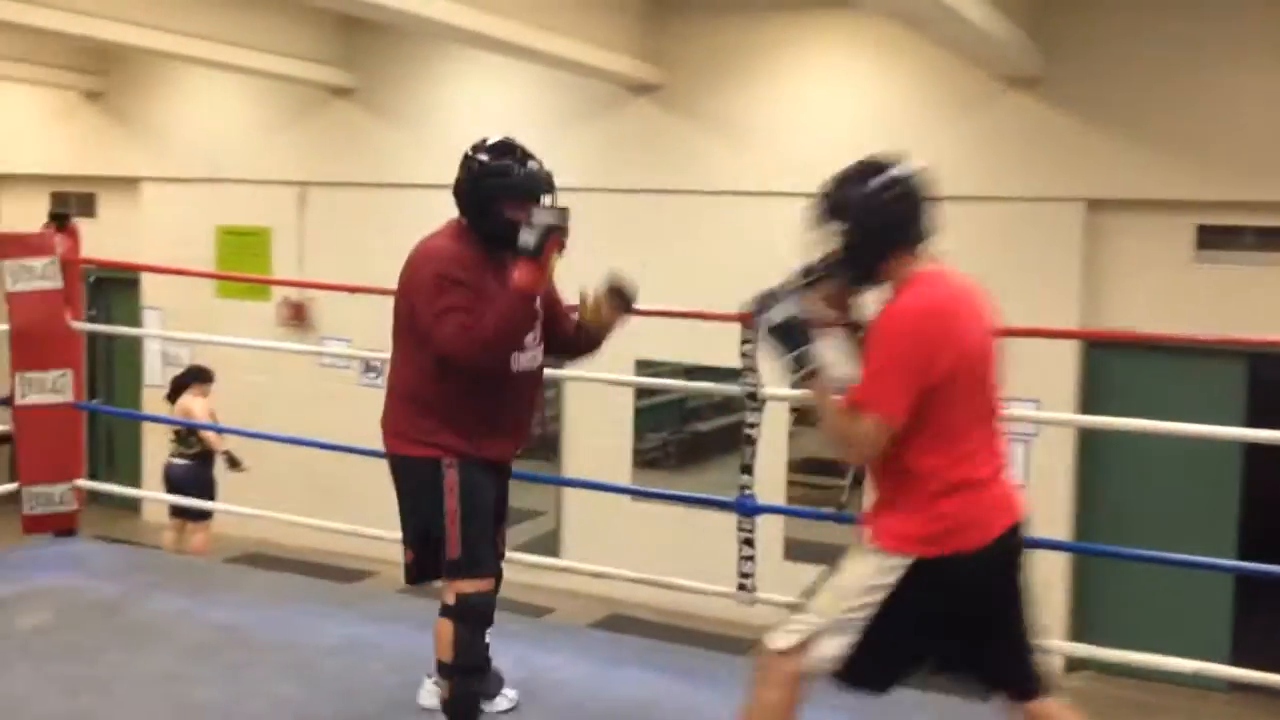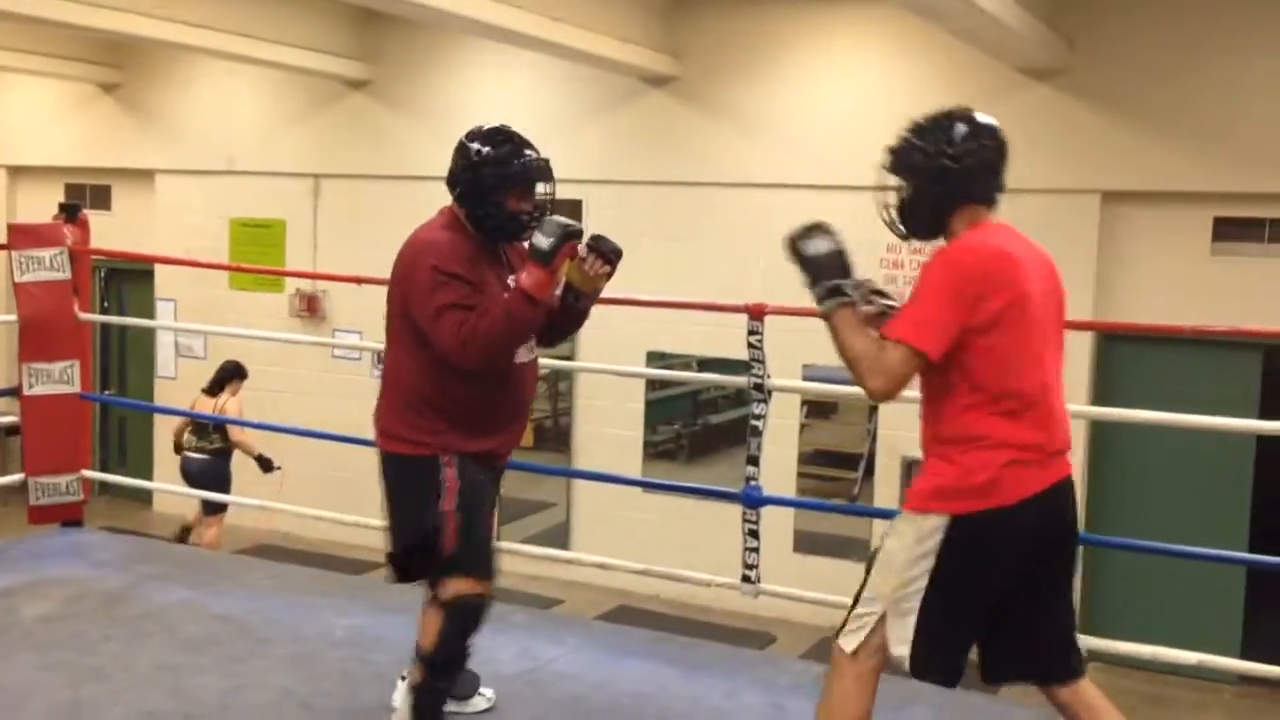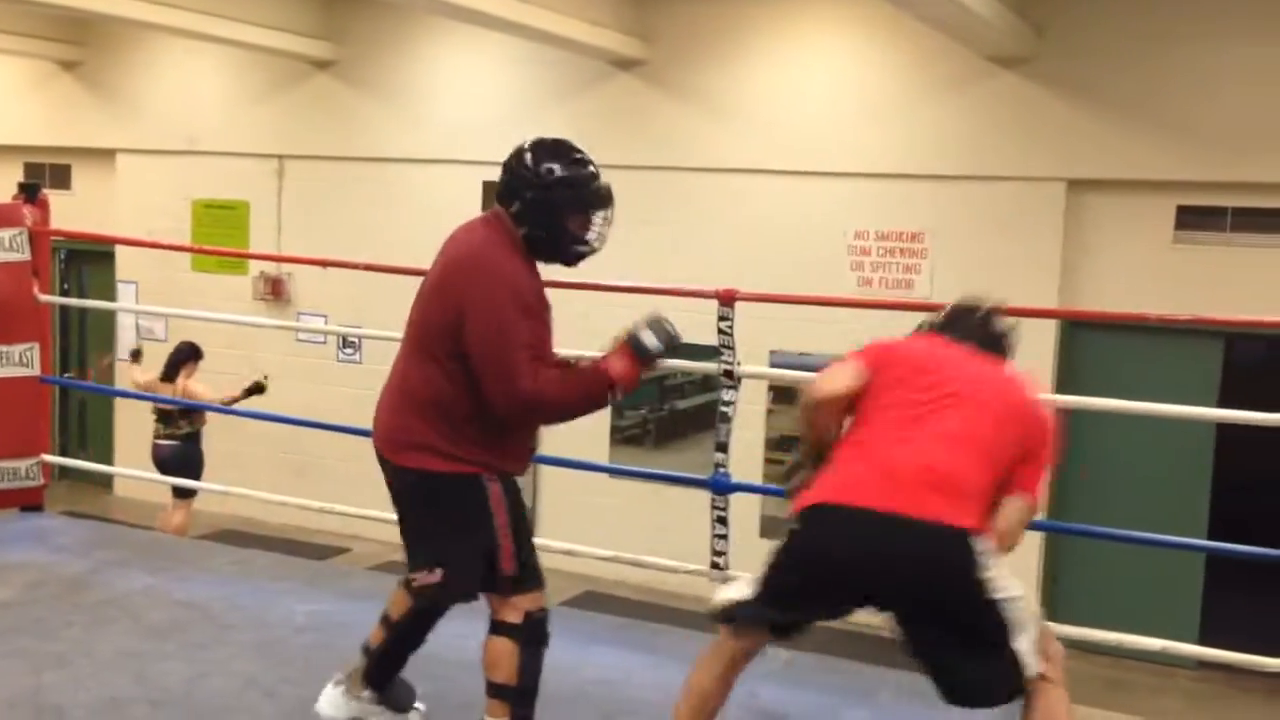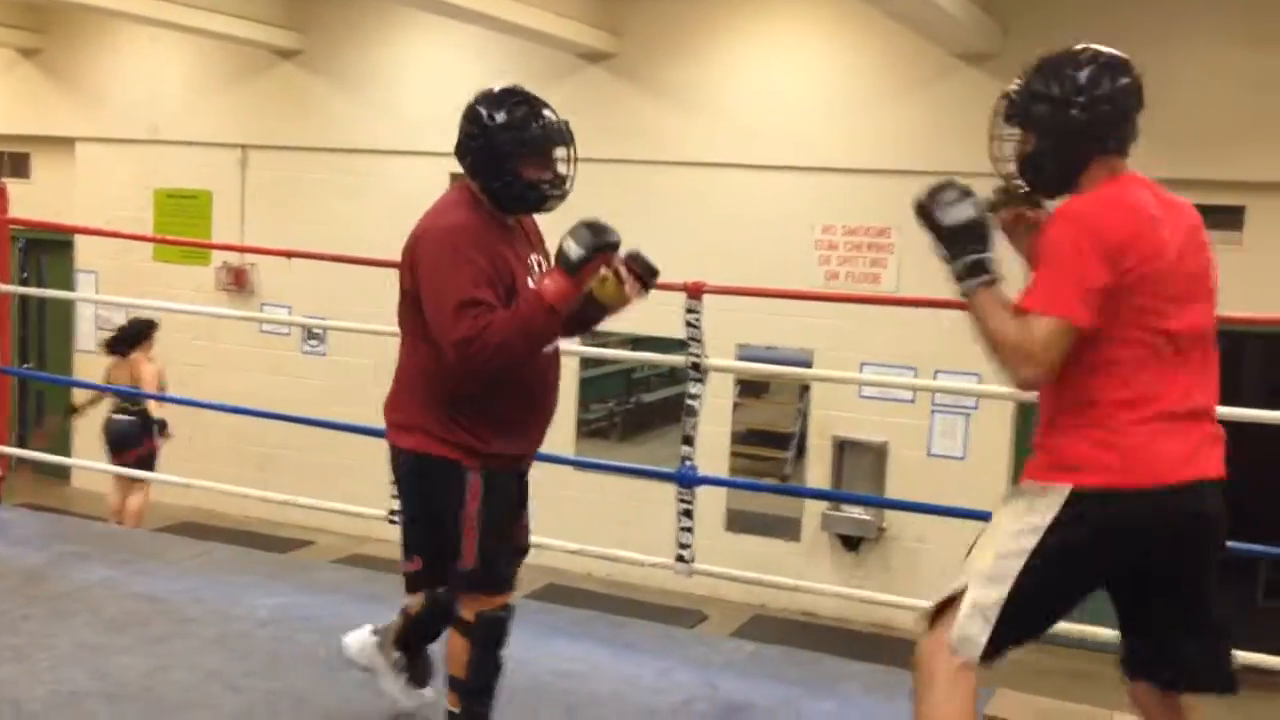
dt=0.7s
person 1, frame 1
left shoulder: (514, 255)
right shoulder: (440, 260)
left elbow: (559, 337)
right elbow: (475, 345)
left wrist: (594, 319)
right wrist: (531, 273)
left hip: (489, 446)
right hip: (438, 447)
left knee: (481, 571)
right knee: (471, 585)
person 1, frame 2
left shoulder: (506, 243)
right shoulder: (435, 252)
left elbow: (545, 331)
right elbow: (473, 346)
left wrist: (580, 288)
right wrist: (538, 275)
left hip: (477, 442)
right hip: (432, 444)
left knee: (462, 570)
right knee: (468, 582)
person 1, frame 3
left shoulder: (485, 244)
right shoulder: (499, 274)
right elbow: (524, 394)
left wrist: (585, 370)
right wrist: (621, 367)
left hip: (423, 441)
right hip: (450, 458)
left knee: (441, 576)
right knee: (521, 602)
person 1, frame 4
left shoulder: (516, 219)
right shoulder: (453, 231)
left elbow: (528, 322)
right elbow: (474, 346)
left wrist: (598, 296)
right wrist: (559, 282)
left hip: (497, 443)
right hip: (449, 446)
left knee: (489, 569)
right knee: (486, 599)
left ankle: (391, 643)
person 2, frame 1
left shoulder: (910, 316)
right shoulder: (959, 294)
left elbow: (863, 448)
left wrist: (801, 355)
right wrist: (837, 313)
left hip: (926, 540)
right hip: (988, 530)
left knee: (783, 657)
person 2, frame 2
left shoulder: (959, 262)
right shoulder: (1031, 260)
left elbow: (881, 379)
left wrist: (832, 287)
right wrist: (904, 317)
left hip: (970, 501)
right hip: (1046, 494)
left knee: (857, 654)
person 2, frame 3
left shoulder: (896, 350)
right shoulder: (1031, 412)
left elbow: (824, 394)
right elbow: (1004, 533)
left wrist: (813, 462)
left hip: (837, 519)
right hip: (943, 544)
left knee: (735, 640)
right knee: (1044, 667)
person 2, frame 4
left shoulder: (1085, 220)
right shoulder: (1180, 217)
left elbow: (1030, 360)
left wrist: (969, 259)
right wrist: (1040, 241)
left hip: (1097, 491)
right hip: (1191, 490)
left knee: (947, 650)
person 3, frame 1
left shoulder: (177, 404)
right shoulder: (198, 403)
right elbow: (206, 433)
right wrist: (226, 453)
left hip: (174, 468)
right hip: (194, 471)
left knee: (175, 523)
right knee: (200, 526)
person 3, frame 2
left shoulder: (200, 398)
right shoulder: (230, 402)
left elbow: (179, 428)
right elbow: (236, 437)
left wrist: (178, 443)
right wrist: (259, 457)
left hip: (188, 462)
right hip: (212, 466)
left knee: (209, 508)
right knee: (213, 520)
left ankle: (185, 533)
person 3, frame 3
left shoulder: (155, 382)
right shoulder: (187, 387)
left elbow: (137, 381)
right elbow: (216, 401)
left wrist: (134, 362)
right wrist: (245, 393)
left hip: (160, 449)
right hip: (185, 451)
left knee: (177, 499)
right knee: (183, 504)
person 3, frame 4
left shoulder: (117, 363)
right shoulder: (148, 365)
left elbow: (101, 393)
right elbow: (150, 398)
left wrist: (78, 407)
right wrist: (160, 421)
left hip: (114, 426)
right hip: (136, 430)
left knee: (123, 483)
right knee: (139, 488)
